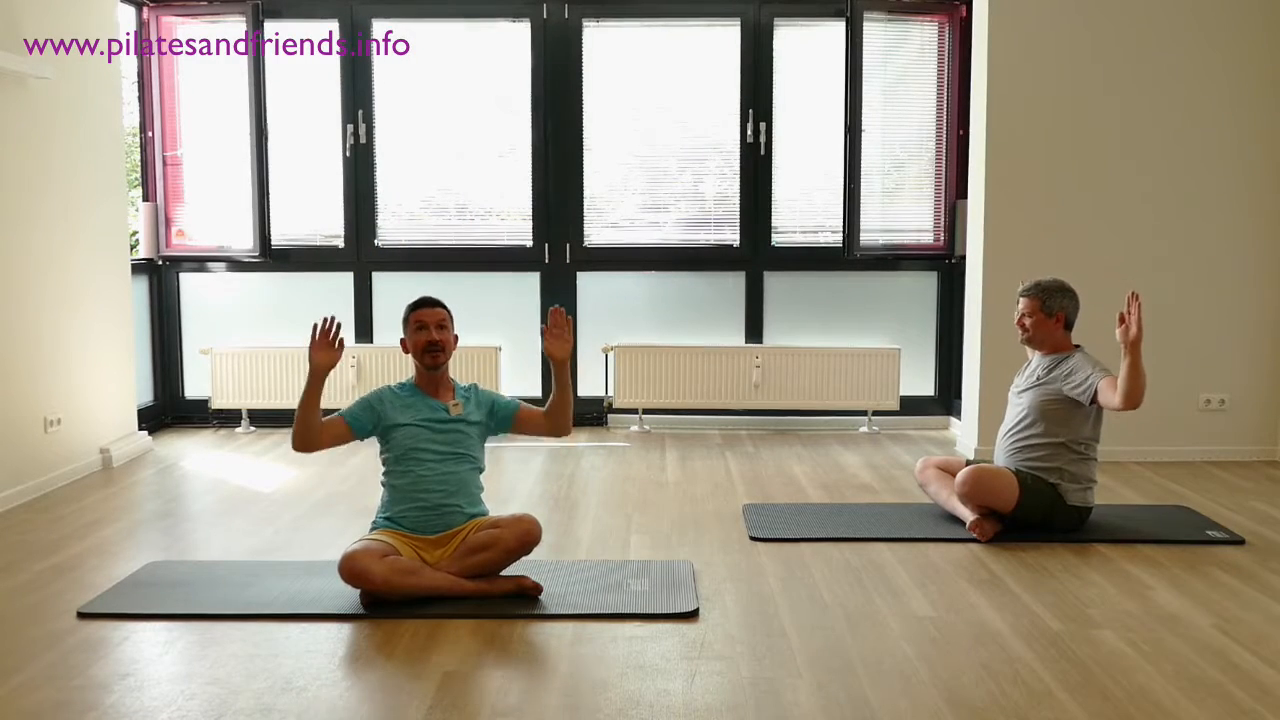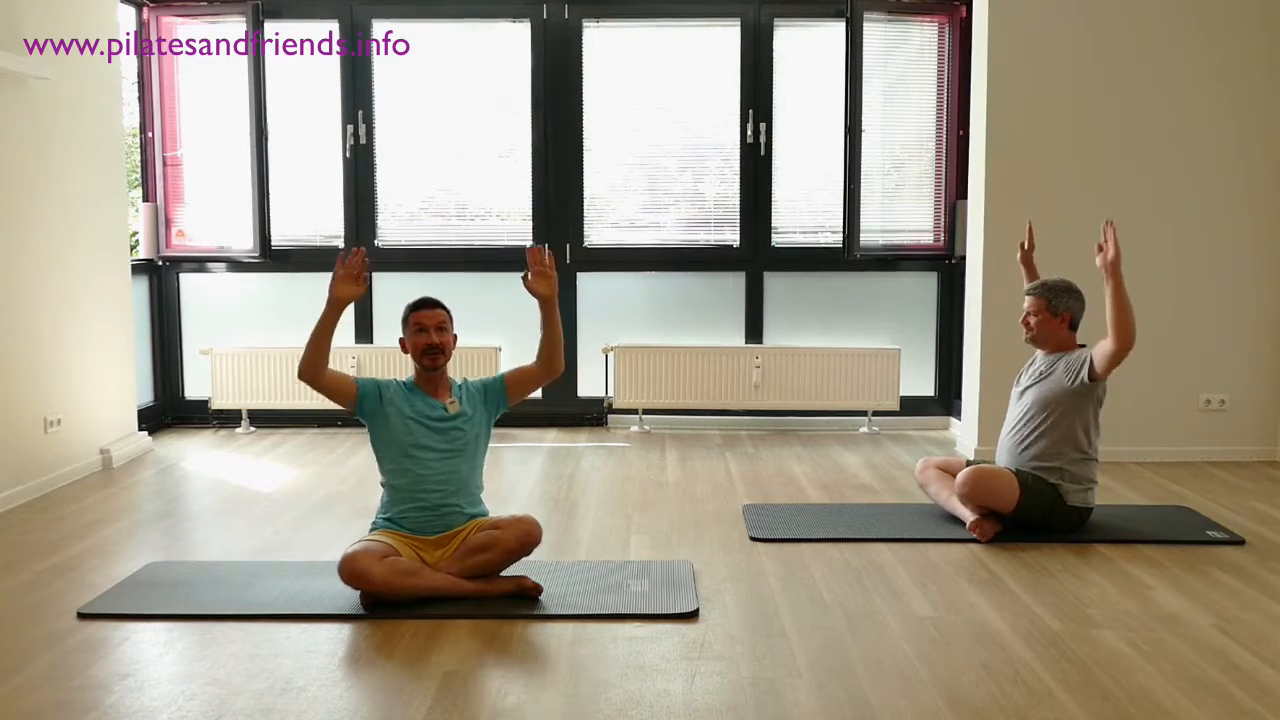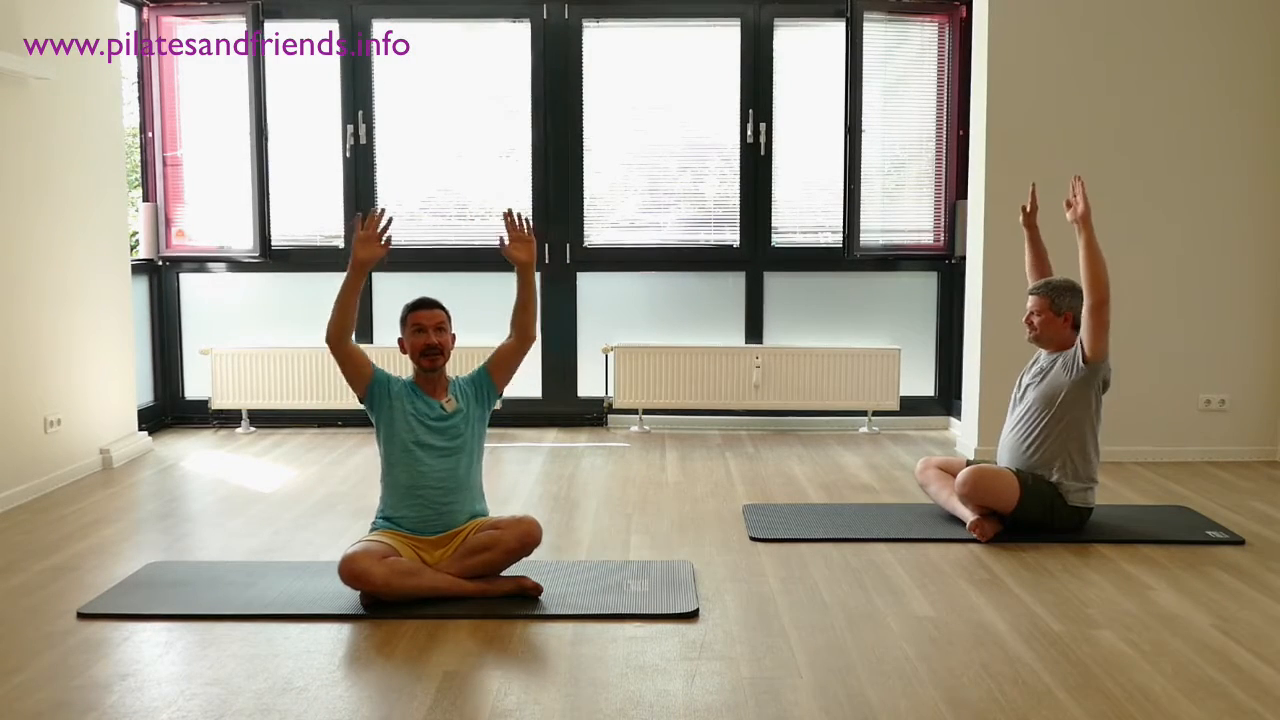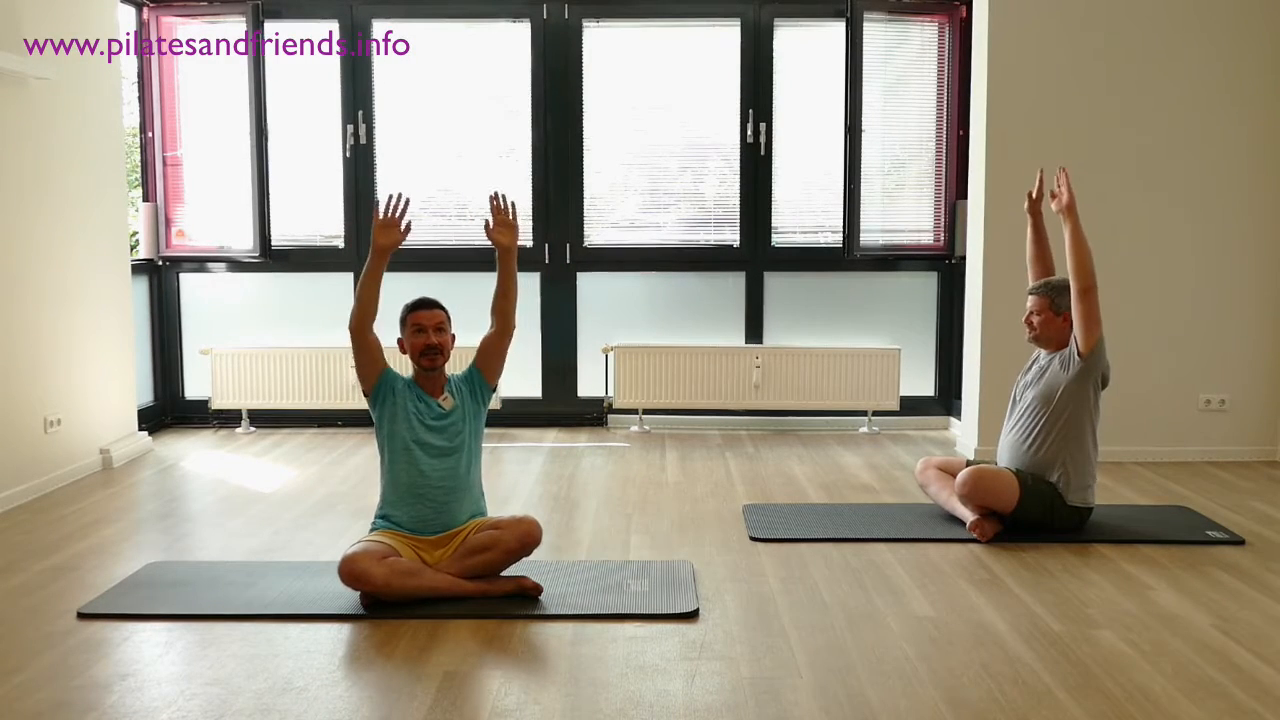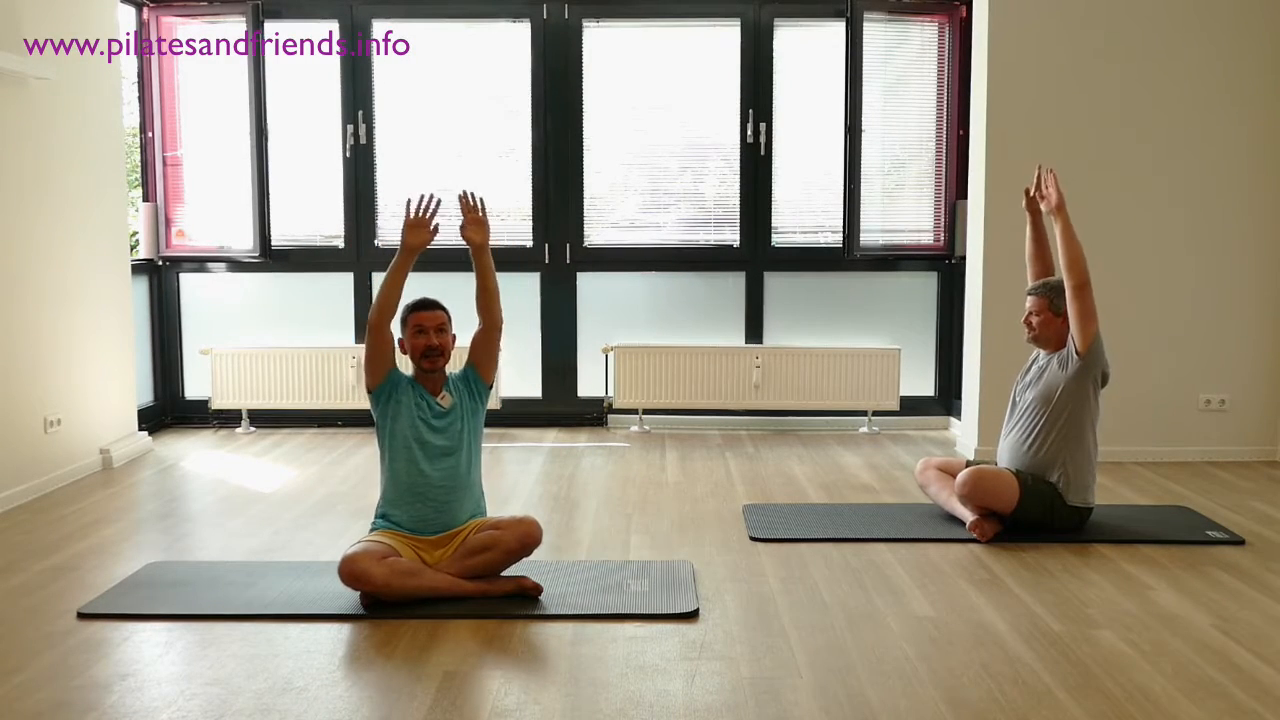
dt=0.3s
person 1, frame 1
left shoulder: (481, 402)
right shoulder: (383, 403)
left elbow: (558, 425)
right elbow: (305, 443)
left wrist: (560, 365)
right wrist: (317, 374)
left hip: (468, 533)
right hip: (399, 537)
left knee: (526, 529)
right knee: (355, 565)
left ankle: (400, 583)
right ankle: (492, 586)
person 1, frame 2
left shoulder: (481, 398)
right shoulder: (383, 399)
left elbow: (550, 367)
right elbow: (311, 372)
left wrist: (548, 302)
right wrist: (336, 305)
left hip: (466, 533)
right hip: (399, 537)
left knee: (527, 530)
right knee: (354, 566)
left ankle: (403, 582)
right ankle: (491, 585)
person 1, frame 3
left shoulder: (476, 392)
right shoulder: (387, 395)
left elbow: (524, 336)
right elbow: (337, 340)
left wrist: (525, 269)
right wrist: (358, 268)
left hip: (467, 534)
right hip: (399, 536)
left knee: (527, 531)
right knee: (354, 567)
left ankle: (403, 581)
right ankle: (491, 585)
person 1, frame 4
left shoulder: (472, 392)
right shoulder: (389, 394)
left elbow: (503, 325)
right elbow: (359, 327)
left wrist: (506, 252)
right wrist: (380, 253)
left hip: (466, 534)
right hip: (398, 537)
left knee: (528, 531)
right knee: (354, 567)
left ankle: (404, 582)
right ankle: (494, 585)
person 1, frame 5
left shoulder: (470, 390)
right shoulder: (391, 392)
left elbow: (492, 323)
right elbow: (377, 323)
left wrist: (480, 249)
right wrist: (408, 251)
left hip: (467, 533)
right hip: (398, 536)
left knee: (527, 531)
right knee: (355, 567)
left ankle: (405, 581)
right ankle: (492, 586)
person 2, frame 1
left shoulder: (1079, 369)
right shoulder: (1039, 359)
left elbow: (1127, 400)
left wrist: (1131, 348)
left hip: (1058, 499)
right hip: (1015, 478)
left knee: (970, 481)
right knee: (927, 467)
left ankle: (990, 517)
right ankle: (977, 517)
person 2, frame 2
left shoulder: (1081, 368)
right shoulder: (1044, 354)
left elbow: (1121, 343)
right elbow: (1040, 305)
left wrist: (1111, 272)
right wrist: (1027, 265)
left hip: (1059, 500)
right hip: (1015, 479)
left knee: (970, 480)
right knee: (927, 467)
left ankle: (986, 516)
right ankle: (979, 516)
person 2, frame 3
left shoulder: (1083, 364)
right shoulder: (1046, 353)
left elbow: (1098, 301)
right elbow: (1043, 286)
left wrist: (1083, 226)
right wrist: (1030, 229)
left hip: (1058, 501)
right hip: (1016, 480)
left knee: (970, 482)
right knee: (928, 468)
left ankle: (990, 515)
right ankle: (981, 515)
person 2, frame 4
left shoulder: (1082, 362)
right shoulder: (1045, 352)
left elbow: (1084, 288)
right elbow: (1042, 280)
left wrist: (1068, 216)
right wrist: (1034, 218)
left hip: (1059, 501)
right hip: (1017, 479)
left knee: (971, 482)
right knee: (927, 468)
left ankle: (989, 514)
right ankle: (980, 517)
person 2, frame 5
left shoulder: (1081, 360)
right shoulder: (1044, 351)
left elbow: (1077, 286)
right elbow: (1041, 280)
left wrist: (1059, 215)
right wrist: (1033, 216)
left hip: (1059, 501)
right hip: (1017, 479)
left knee: (970, 482)
right knee: (927, 468)
left ankle: (992, 514)
right ankle: (981, 516)
